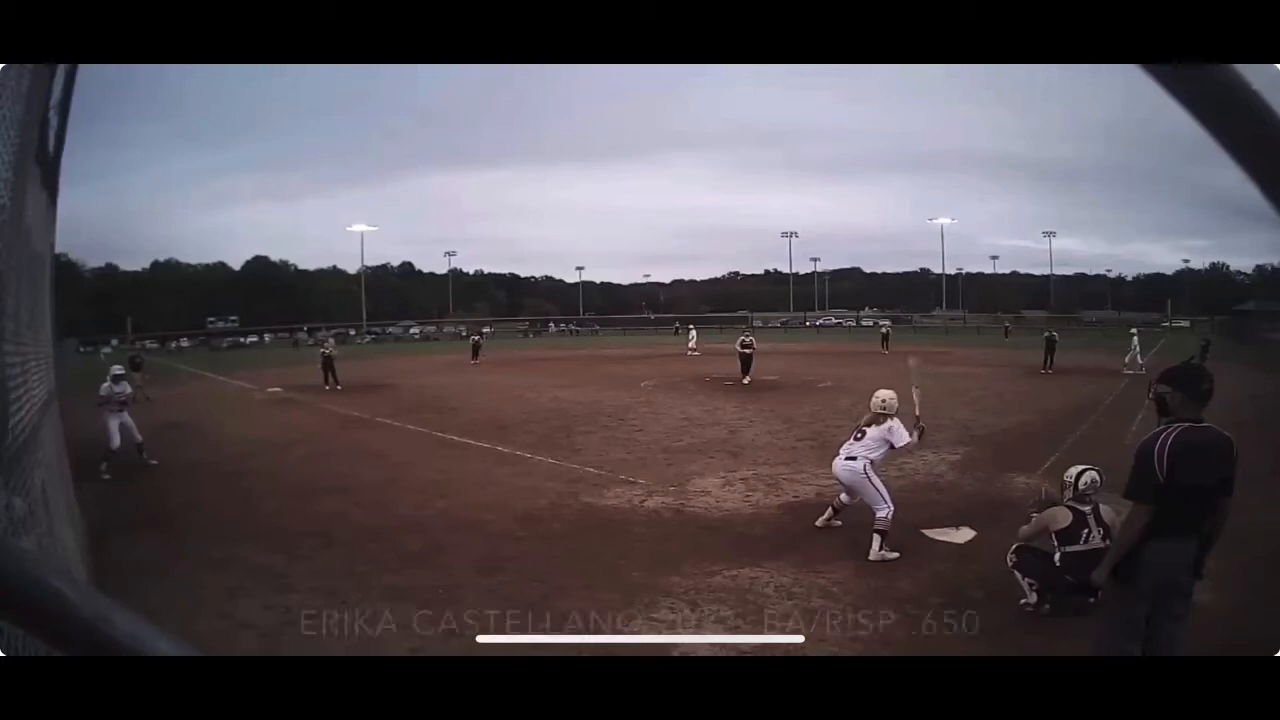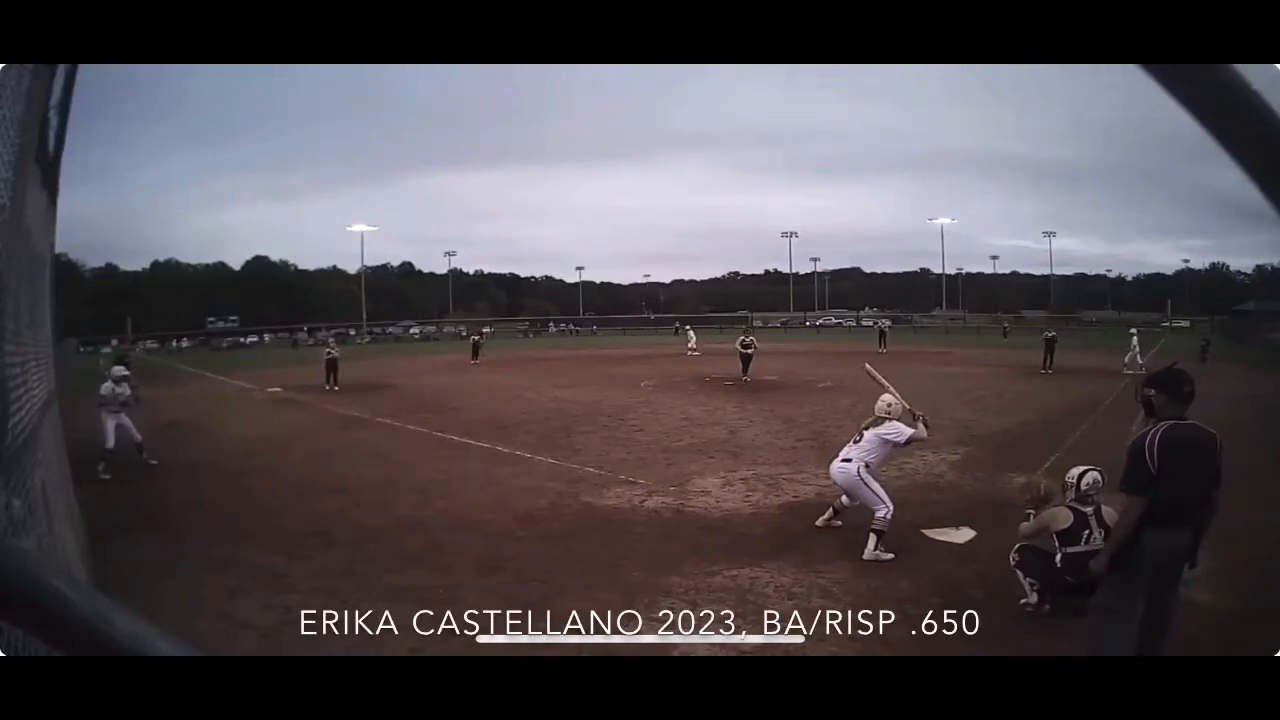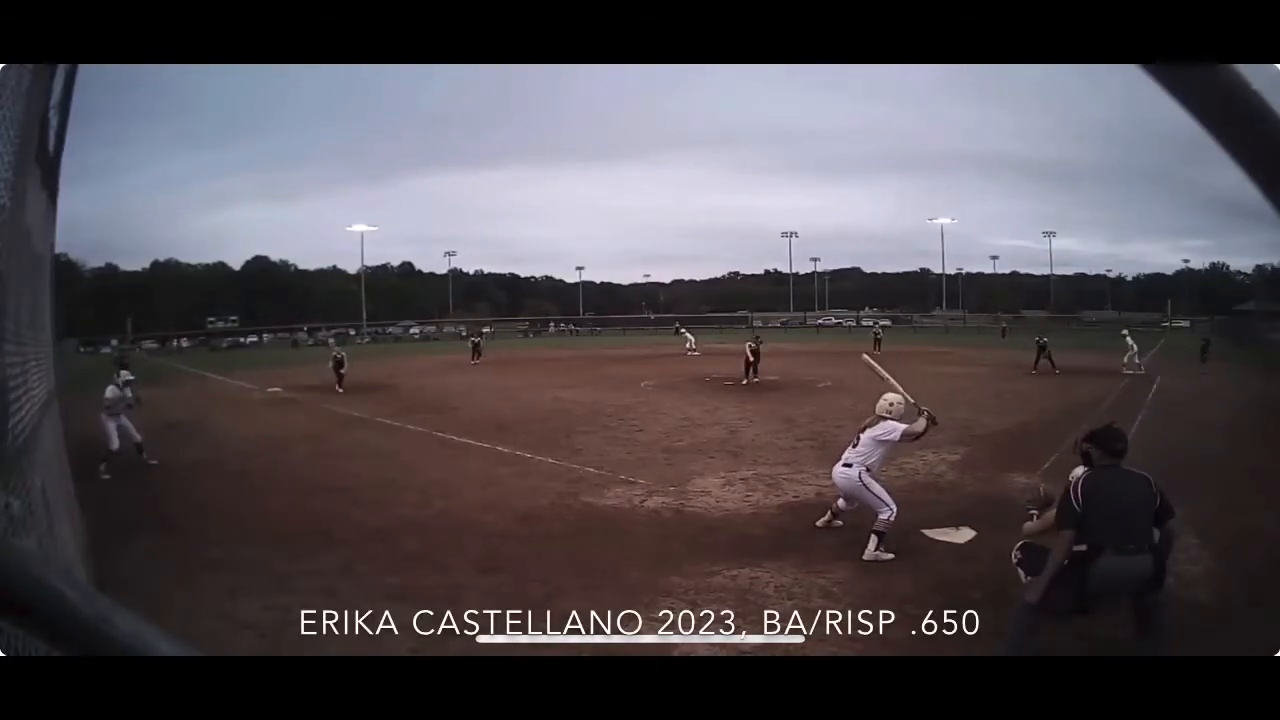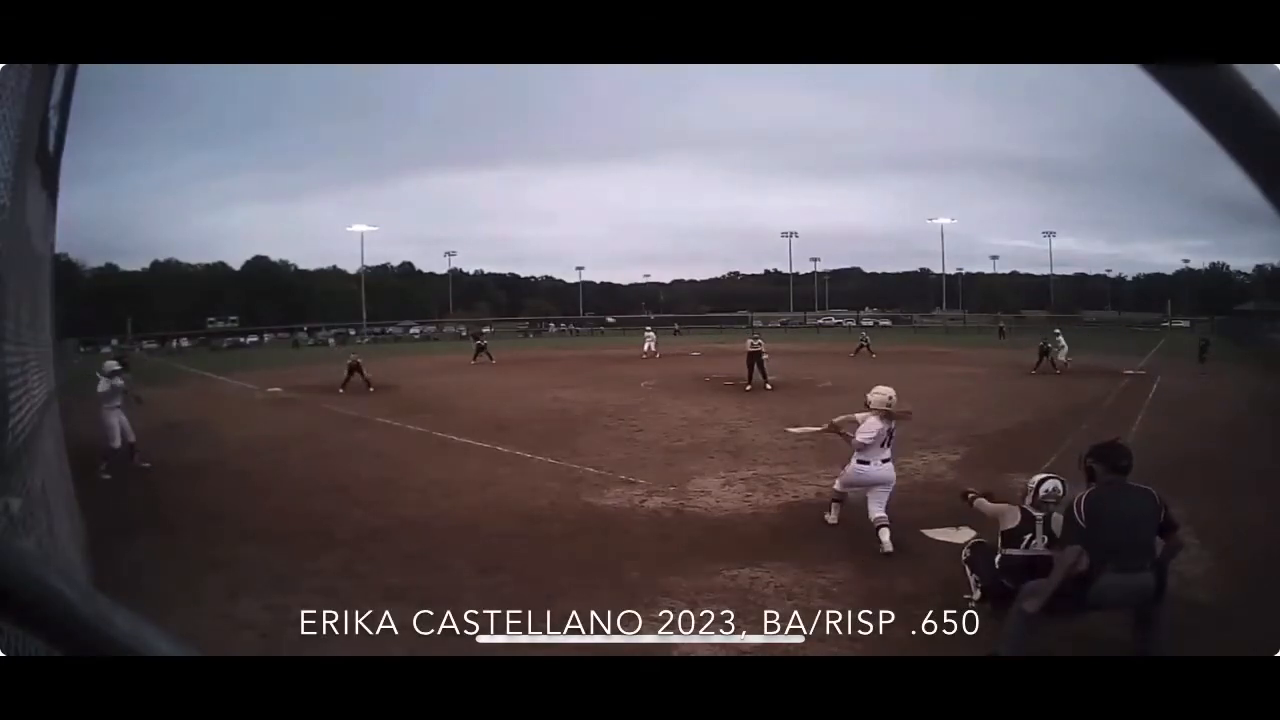
dt=1s
person 1, frame 1
left shoulder: (1159, 444)
right shoulder: (1224, 444)
left elbow: (1140, 516)
right elbow: (1221, 511)
left wrist: (1107, 565)
right wrist: (1201, 552)
left hip: (1146, 554)
right hip: (1186, 554)
left knee: (1120, 636)
right knee: (1167, 636)
person 1, frame 2
left shoulder: (1149, 441)
right shoulder: (1210, 440)
left elbow: (1135, 508)
right elbow: (1212, 501)
left wrist: (1105, 555)
right wrist: (1194, 540)
left hip: (1144, 541)
right hip: (1181, 541)
left knee: (1113, 616)
right knee: (1159, 611)
person 1, frame 3
left shoulder: (1081, 485)
right shoulder: (1146, 483)
left elbow: (1065, 540)
right elbow: (1167, 532)
left wrist: (1040, 586)
right wrist: (1158, 567)
left hip: (1101, 567)
right hip: (1144, 568)
left knee: (1034, 598)
right knee: (1147, 600)
left ankle: (1016, 651)
person 1, frame 4
left shoulder: (1084, 502)
right shoulder: (1150, 497)
left elbow: (1071, 557)
right elbow: (1175, 542)
left wrist: (1040, 598)
left hip: (1102, 588)
right hip: (1147, 587)
left knee: (1029, 595)
left ankle: (1008, 652)
right ankle: (1150, 649)
